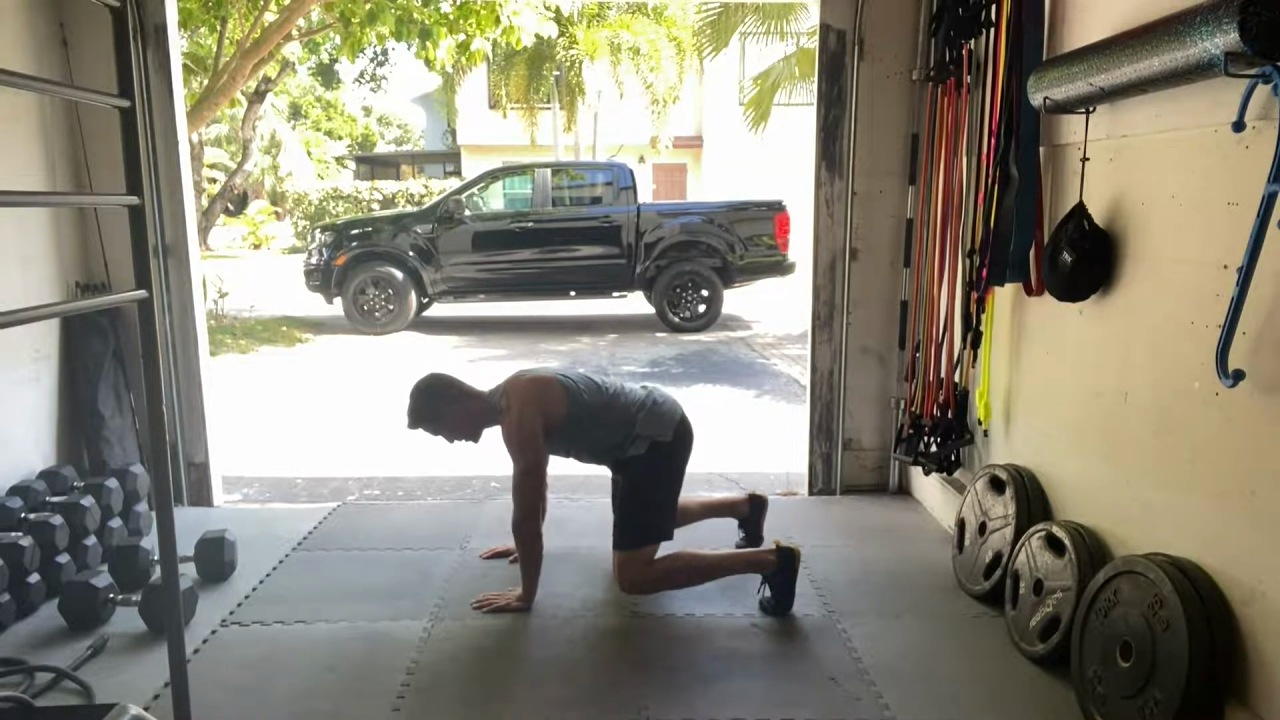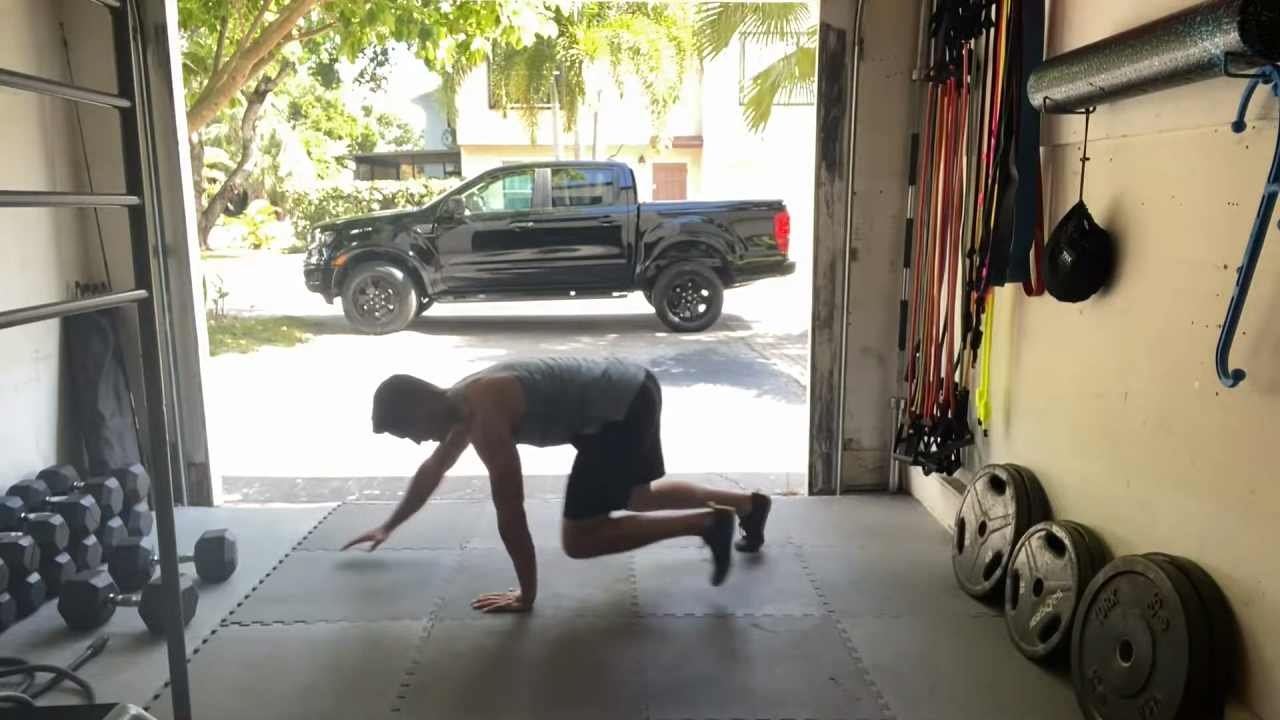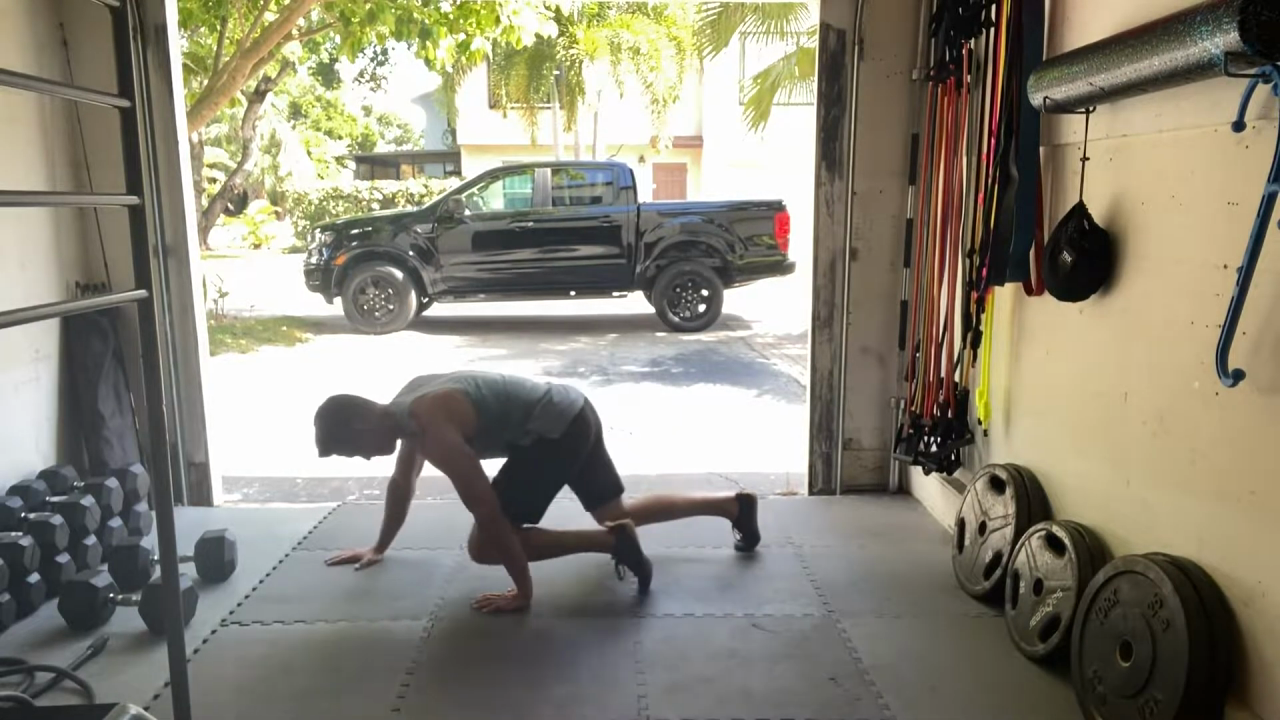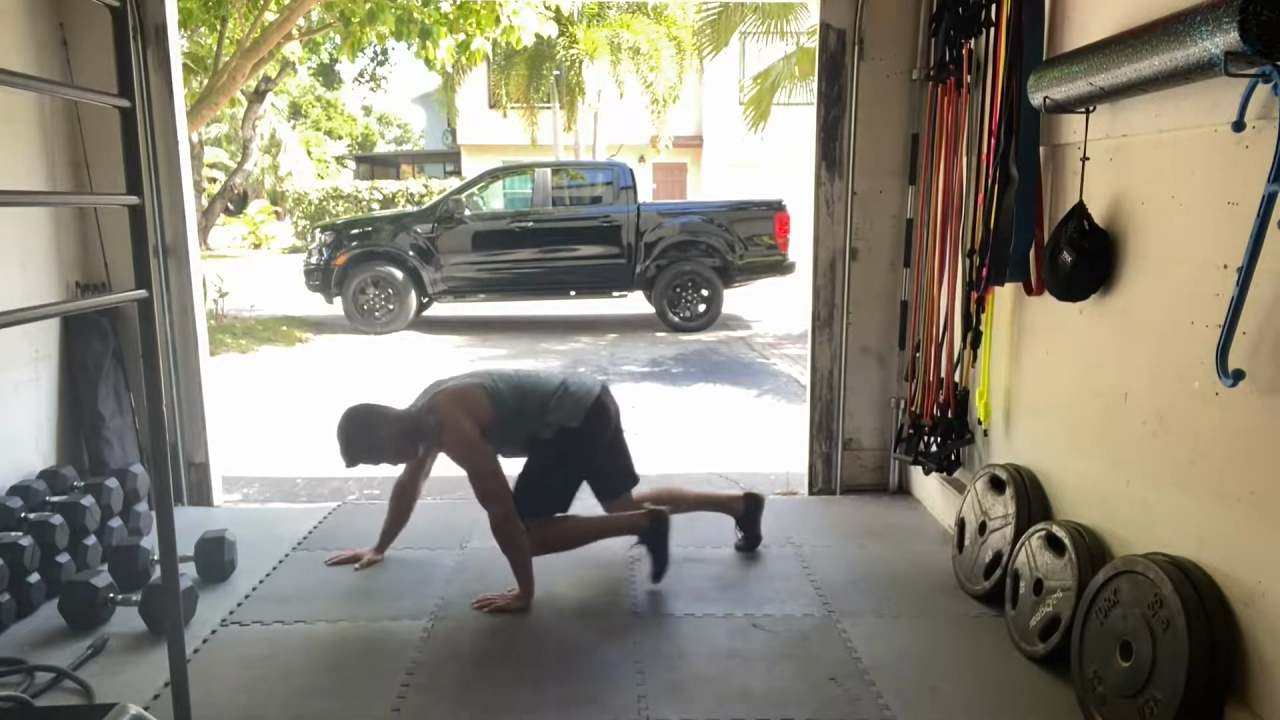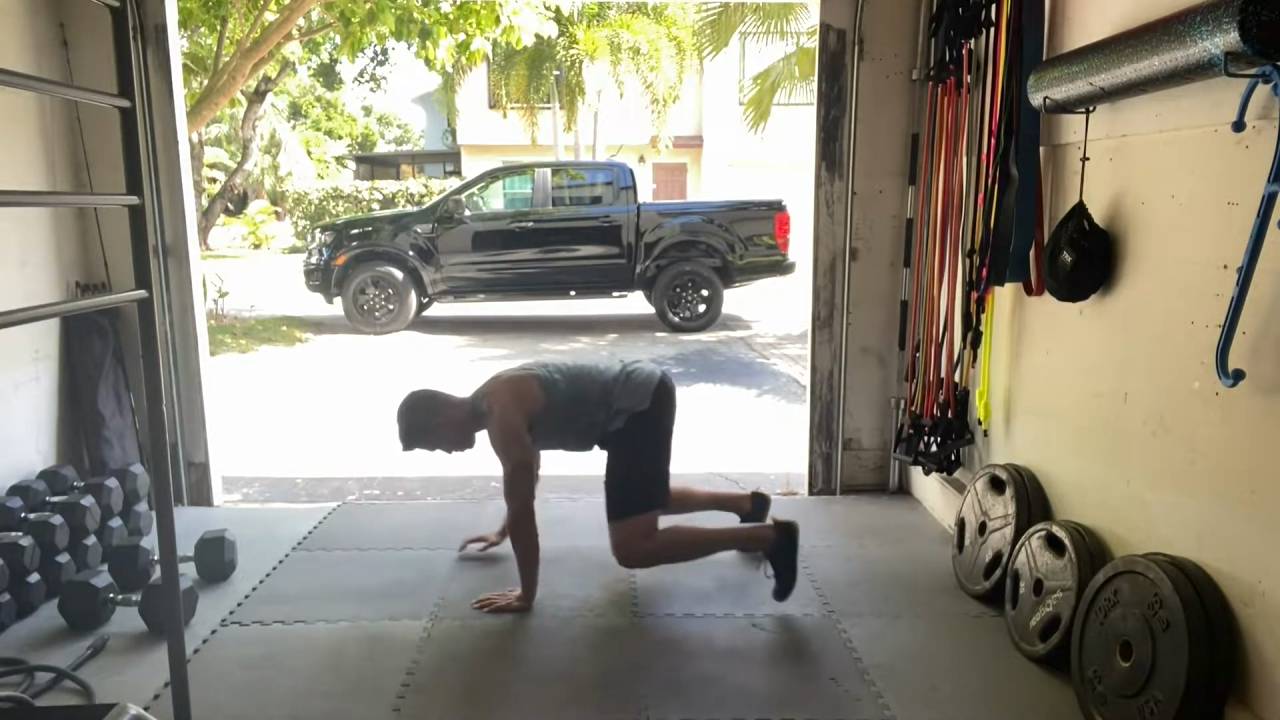
dt=0.3s
person 1, frame 1
left shoulder: (518, 415)
right shoulder: (511, 399)
left elbow: (526, 513)
right elbow: (535, 489)
left wrist: (525, 594)
right wrist: (525, 545)
left hip: (657, 436)
right hip: (654, 423)
left knee: (633, 577)
right knee: (646, 517)
left ankle: (771, 559)
right ankle: (746, 506)
person 1, frame 2
left shoulder: (483, 415)
right shoulder: (465, 400)
left elbow: (511, 514)
right elbow: (433, 469)
left wrist: (527, 594)
right wrist: (387, 526)
left hip: (619, 407)
right hip: (628, 389)
left knee: (579, 538)
right knee: (637, 496)
left ankle: (709, 522)
right ankle: (747, 505)
person 1, frame 3
left shoulder: (431, 430)
right shoulder: (407, 406)
left elbow: (489, 513)
right elbow: (402, 482)
left wrist: (523, 591)
right wrist: (379, 547)
left hip: (555, 430)
right hip: (570, 416)
left knee: (484, 545)
right knee: (618, 512)
left ankle: (609, 540)
right ankle: (735, 505)
person 1, frame 4
left shoulder: (448, 426)
right shoulder: (424, 413)
left elbow: (502, 511)
right elbow: (408, 485)
left wrist: (525, 592)
right wrist: (378, 548)
left hip: (576, 418)
right hip: (588, 405)
left knee: (524, 532)
right knee: (625, 503)
left ankle: (642, 523)
right ankle: (741, 504)
person 1, frame 5
left shoulder: (501, 417)
right shoulder: (495, 401)
left elbow: (521, 510)
right elbow: (522, 486)
left wrist: (525, 594)
right wrist: (502, 532)
left hip: (639, 405)
right hip: (639, 398)
left knee: (633, 549)
right knee: (643, 500)
left ankle: (769, 536)
right ankle: (748, 504)
